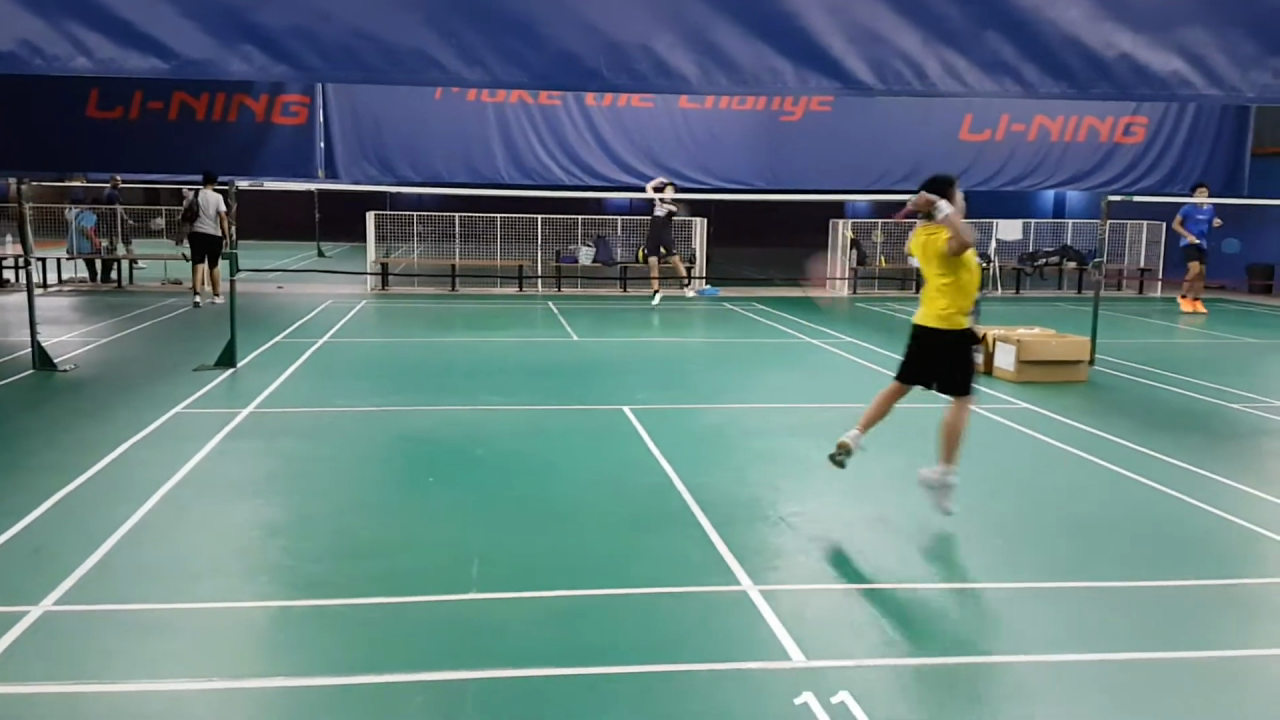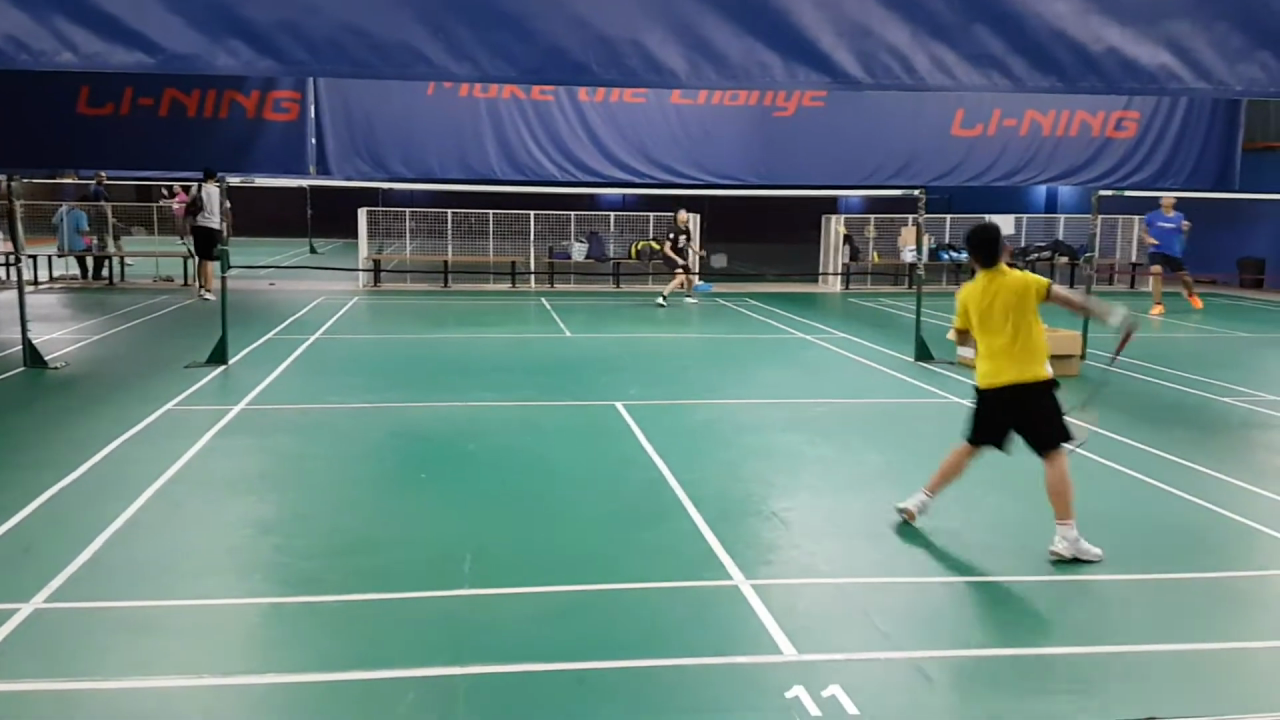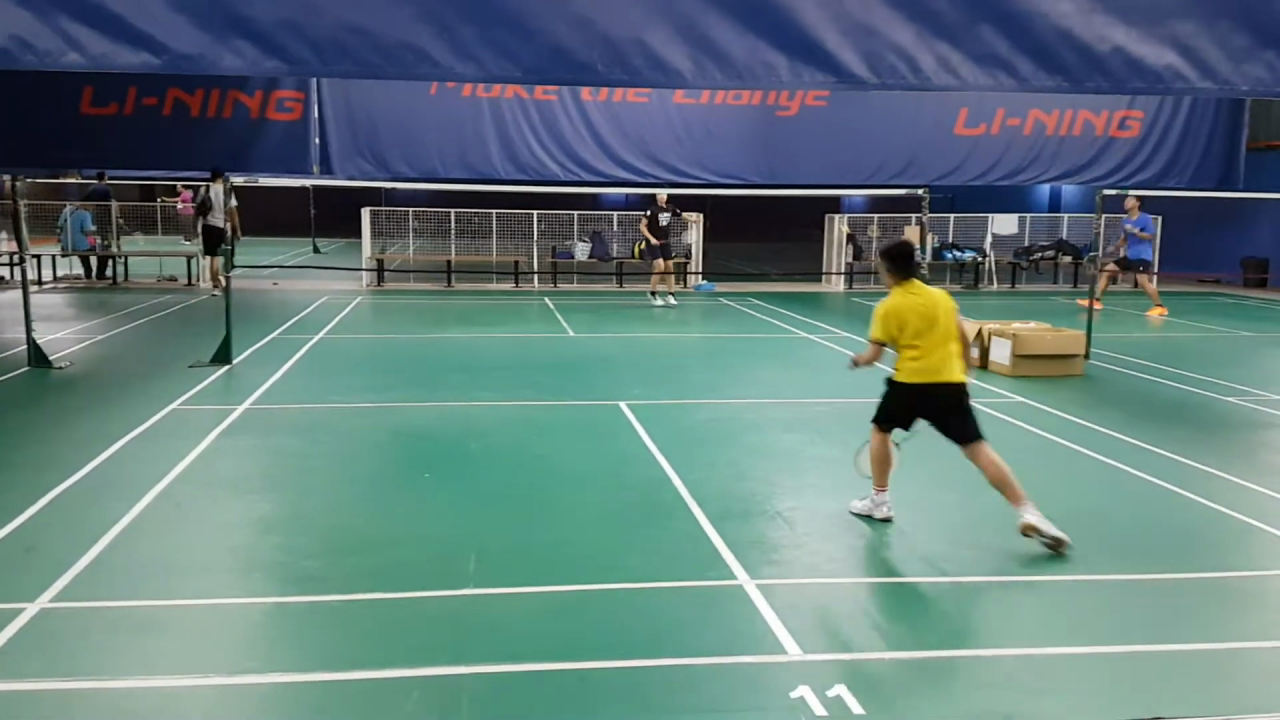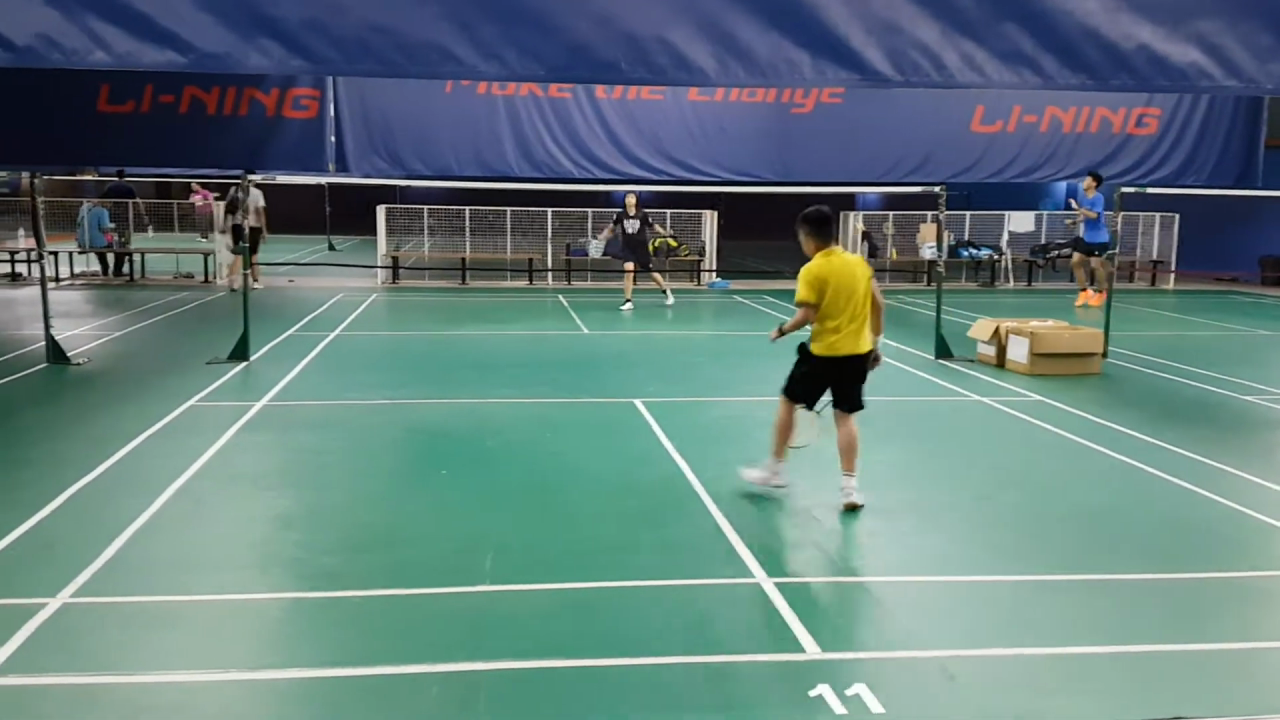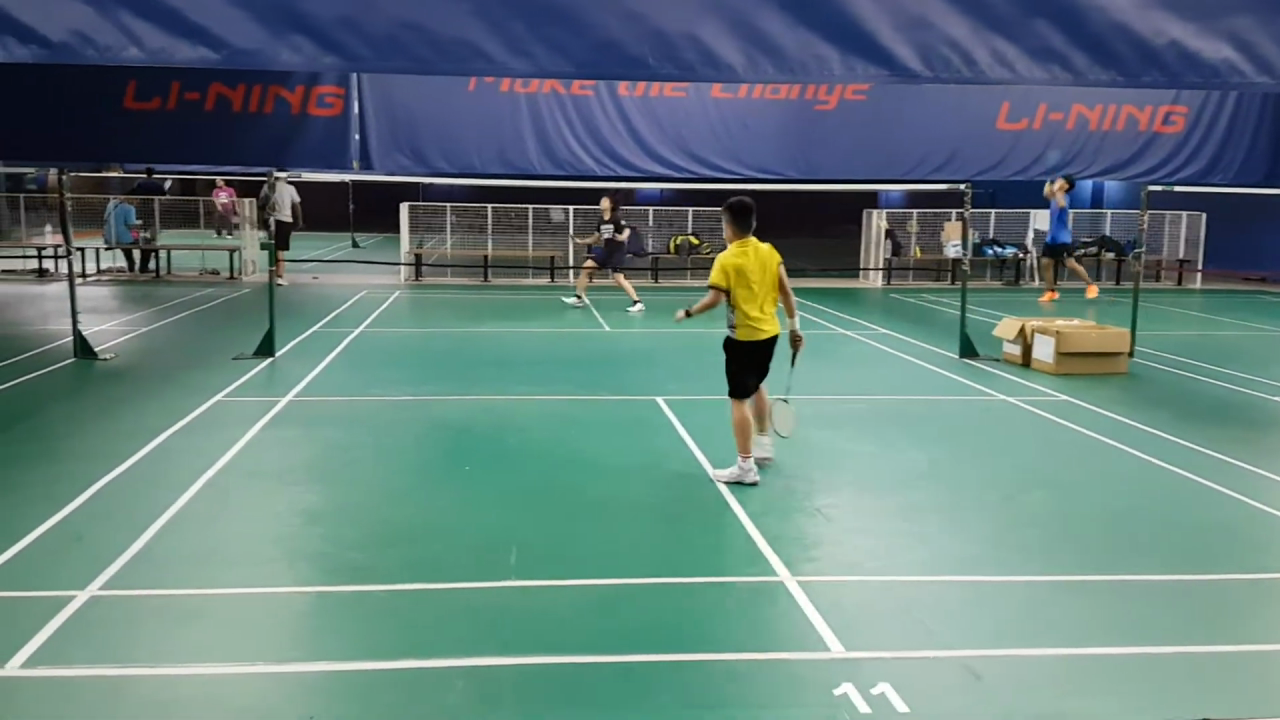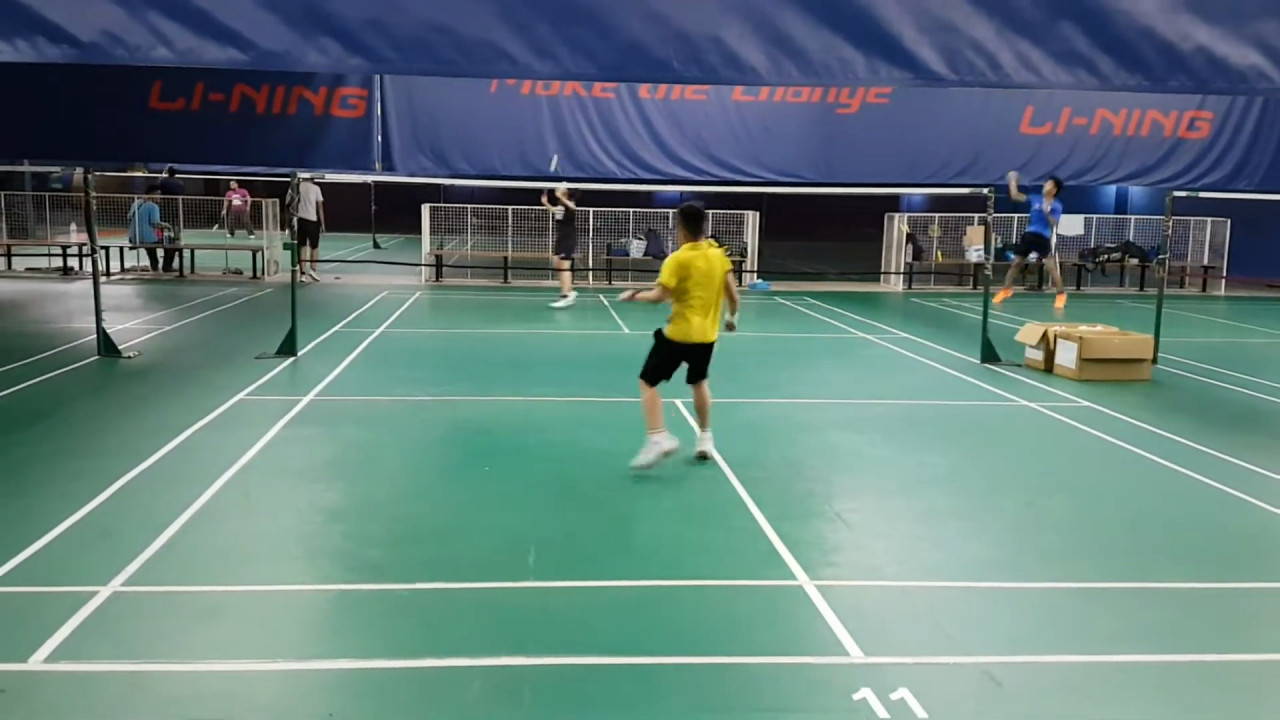
dt=0.4s
person 1, frame 1
left shoulder: (921, 236)
right shoulder: (945, 238)
right elbow: (965, 240)
left wrist: (932, 210)
right wrist: (942, 206)
left hip: (925, 324)
right hip: (950, 327)
left knee: (900, 385)
right knee: (960, 400)
left ankle: (853, 437)
right ankle: (942, 474)
person 1, frame 2
left shoulder: (966, 294)
right shoulder: (1025, 282)
left elbow: (961, 337)
right elbow: (1071, 301)
right wrist: (1108, 313)
left hip: (991, 385)
right hip: (1031, 382)
left knee: (968, 448)
right knee: (1055, 456)
left ankle: (919, 502)
right ankle: (1066, 536)
person 1, frame 3
left shoulder: (887, 307)
right shoulder: (941, 297)
left elbow: (873, 356)
right elbow: (963, 341)
left wrist: (859, 360)
right wrist: (961, 373)
left hip: (910, 383)
right hip: (950, 382)
left knee: (880, 431)
right knee: (978, 450)
left ankle: (879, 501)
right ankle: (1029, 514)
person 1, frame 4
left shoulder: (811, 271)
right shoulder: (858, 263)
left elbow: (806, 316)
right elbow: (877, 305)
left wrist: (782, 330)
right wrist: (874, 343)
left hip: (823, 352)
right hip: (858, 352)
left knee: (787, 403)
right knee: (845, 416)
left ankle: (773, 470)
right ankle: (850, 487)
person 1, frame 5
left shoulder: (726, 258)
right shoulder: (769, 252)
left elbow: (714, 299)
right elbow: (787, 292)
left wrist: (688, 311)
right wrist: (794, 327)
left hip: (744, 337)
right hip: (770, 333)
left knee: (739, 399)
right knee: (756, 388)
left ankle: (746, 466)
right ankle: (762, 445)
person 1, frame 6
left shoulder: (677, 260)
right shoulder: (719, 256)
left elbow: (658, 296)
right elbow: (733, 296)
left wrist: (632, 295)
right wrist: (732, 318)
left hip: (678, 335)
right hip: (706, 336)
left knee: (648, 383)
right knee: (699, 382)
left ankle: (658, 440)
right ankle: (705, 439)
